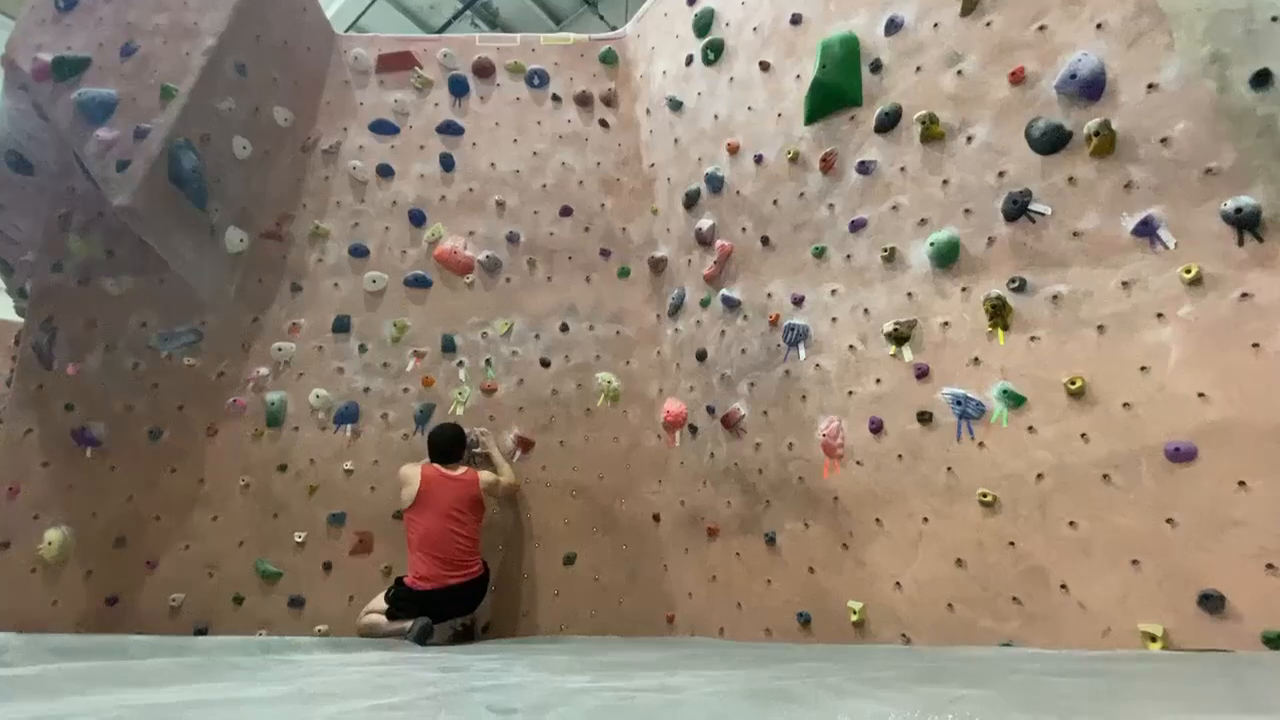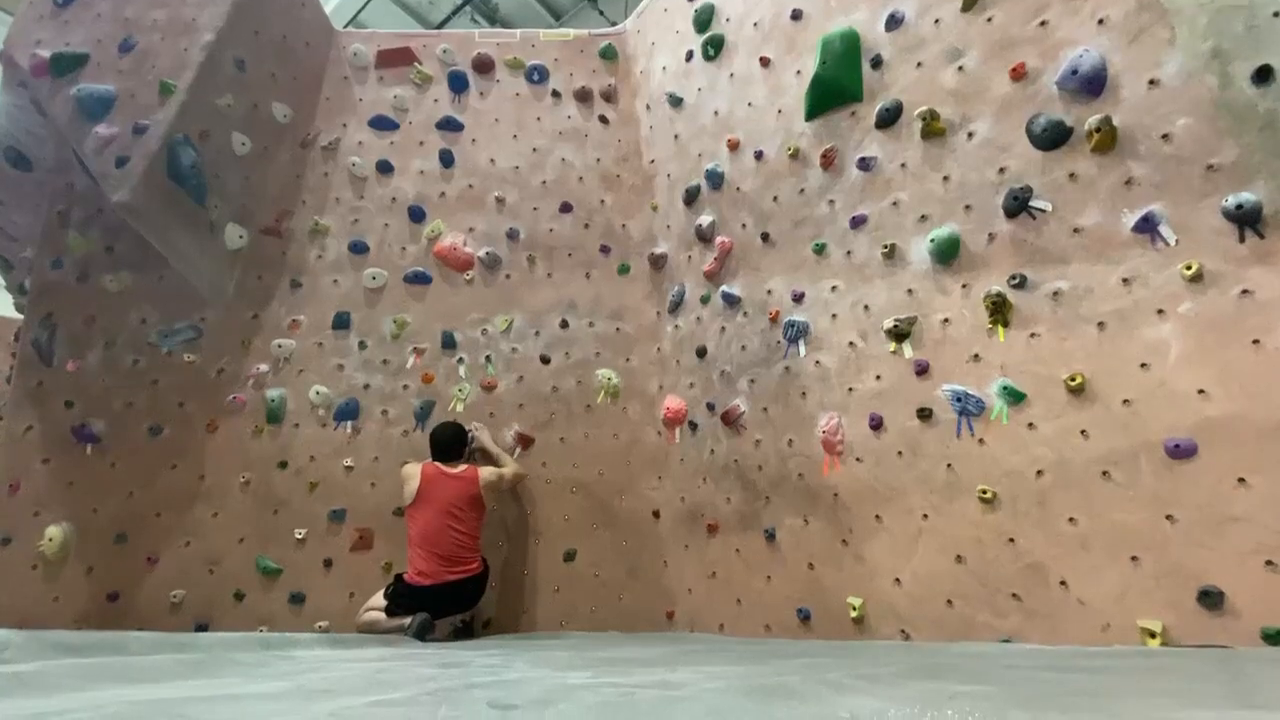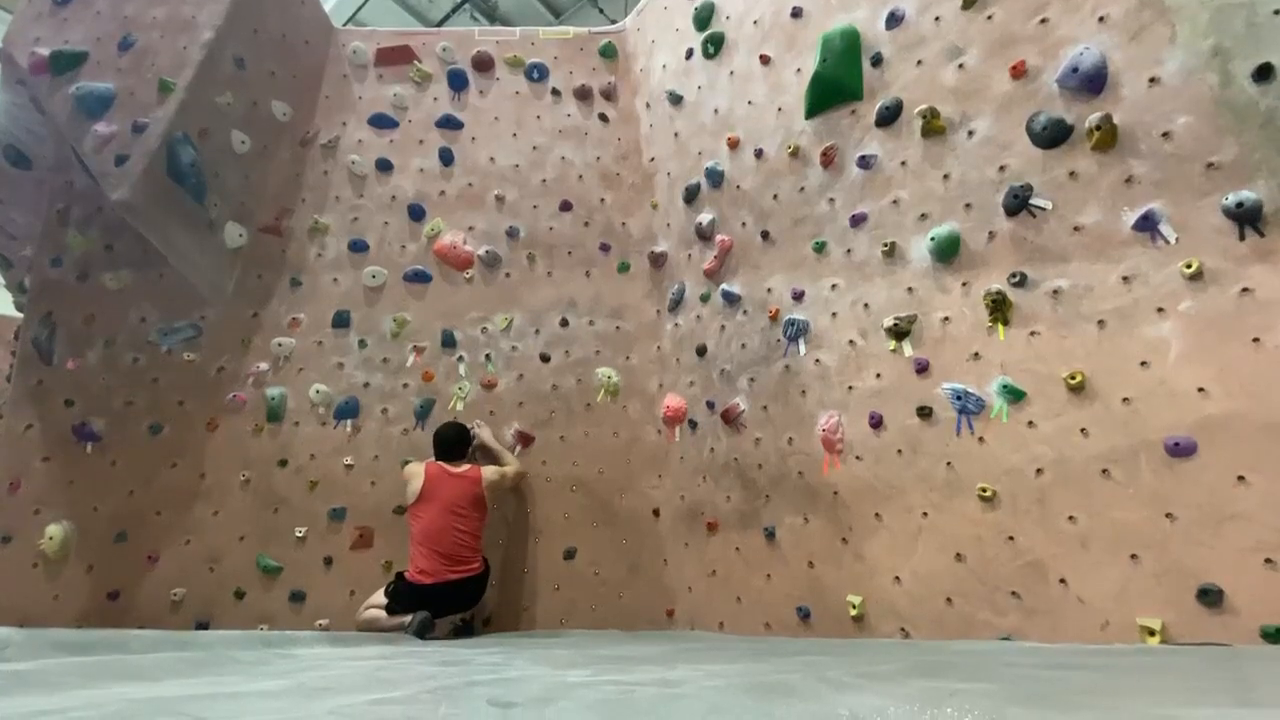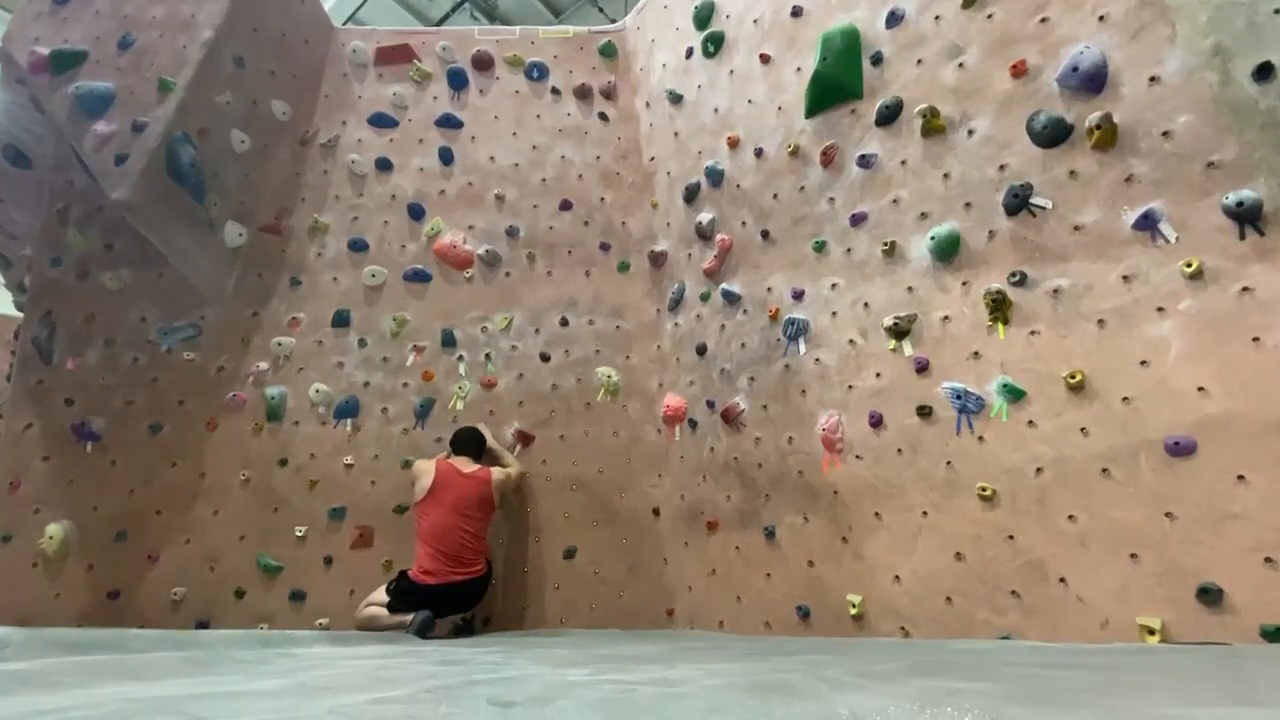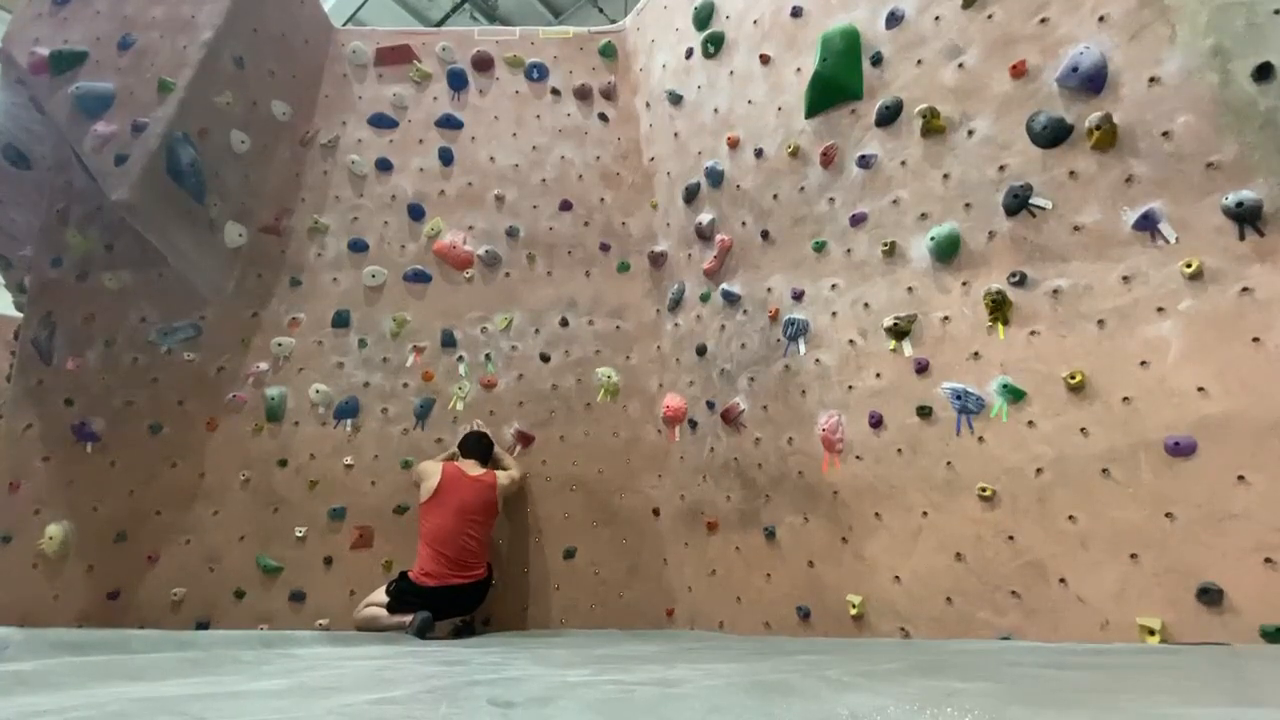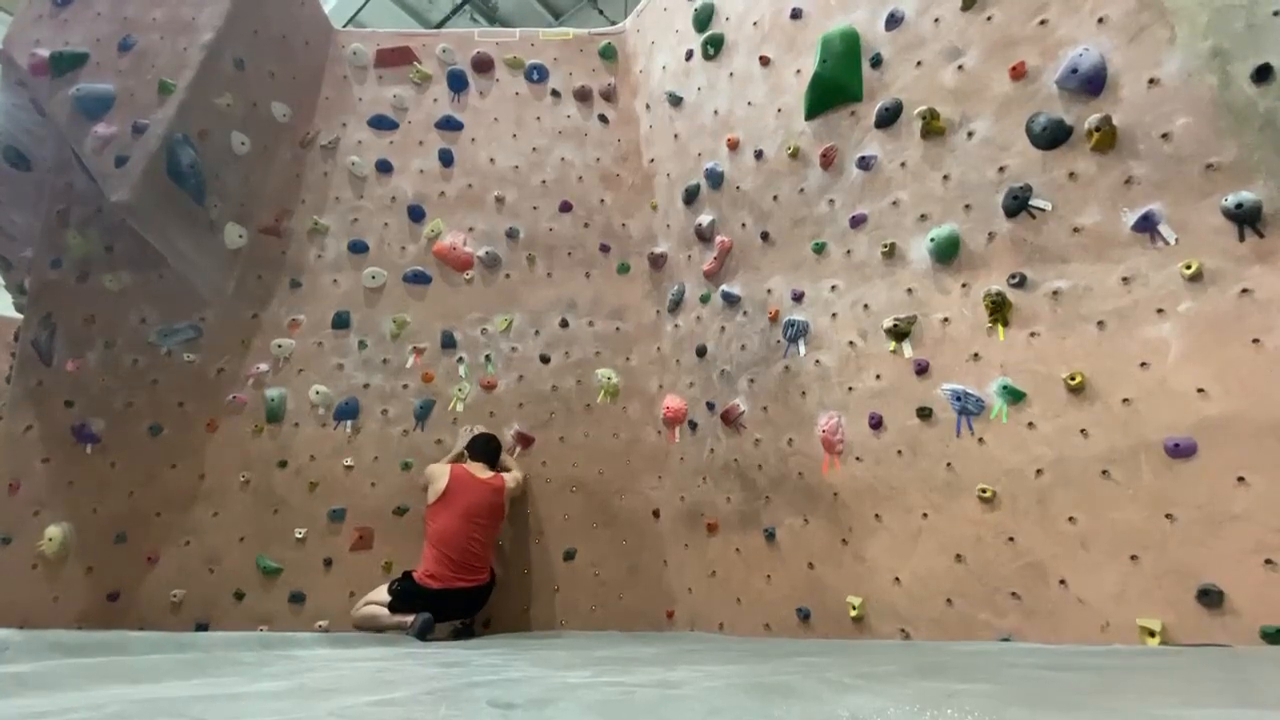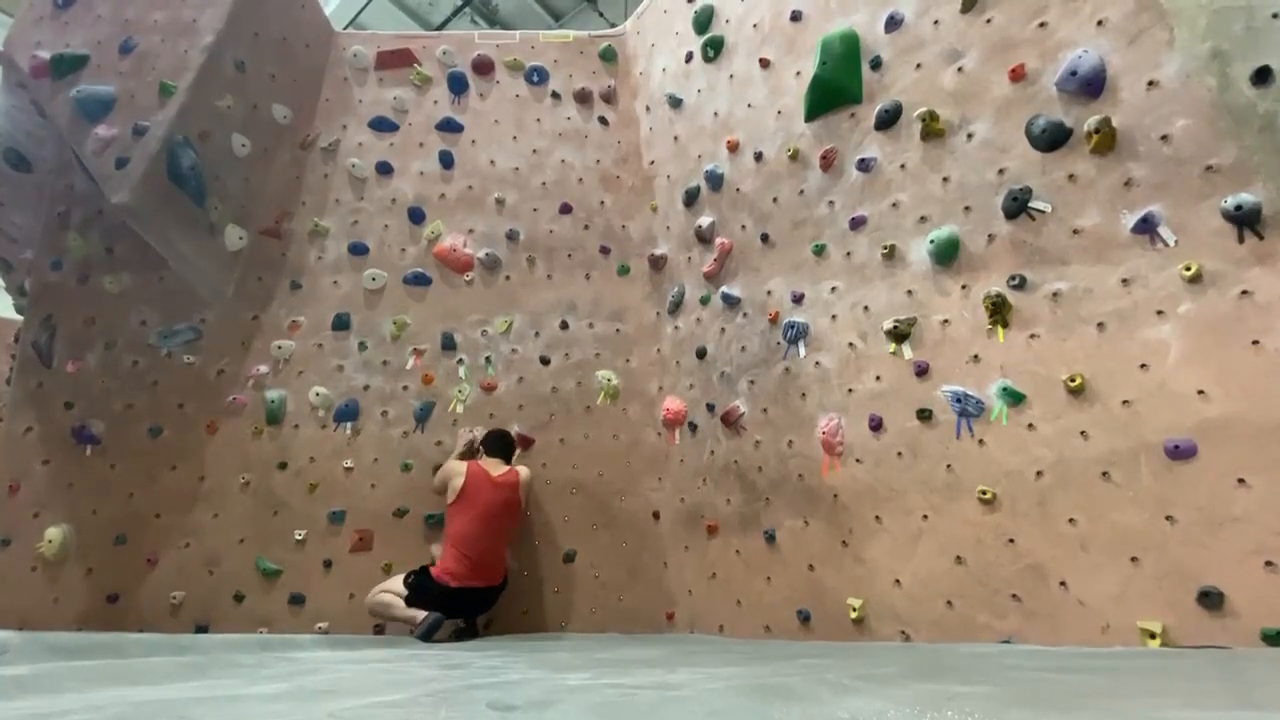
dt=0.5s
person 1, frame 1
left shoulder: (410, 475)
right shoulder: (481, 480)
right elbow: (511, 483)
left wrist: (439, 452)
right wrist: (492, 449)
left hip: (425, 593)
right hip: (472, 590)
left knee: (365, 622)
left ankle: (412, 626)
right ankle: (463, 622)
person 1, frame 2
left shoulder: (411, 473)
right shoulder: (483, 478)
right elbow: (516, 472)
left wrist: (449, 446)
right wrist: (487, 443)
left hip: (424, 589)
right hip: (471, 588)
left knee: (364, 619)
left ankle: (410, 622)
right ankle: (461, 621)
person 1, frame 3
left shoulder: (414, 473)
right shoulder: (485, 477)
right elbow: (516, 469)
left wrist: (450, 447)
right wrist: (489, 441)
left hip: (424, 588)
right hip: (471, 587)
left knee: (364, 617)
left ankle: (411, 620)
person 1, frame 4
left shoulder: (424, 469)
right shoulder: (493, 478)
right elbow: (516, 470)
left wrist: (454, 449)
right wrist: (490, 442)
left hip: (427, 587)
right hip: (473, 588)
left knee: (363, 615)
left ankle: (412, 618)
person 1, frame 5
left shoulder: (431, 472)
right shoulder: (499, 482)
right elbow: (515, 472)
left wrist: (456, 449)
right wrist: (488, 445)
left hip: (428, 589)
right hip: (474, 592)
left knee: (362, 616)
left ankle: (410, 620)
right ankle: (462, 621)
person 1, frame 6
left shoulder: (439, 473)
right shoulder: (506, 485)
left wrist: (458, 449)
right wrist: (490, 446)
left hip: (431, 591)
right hip: (476, 595)
left knee: (360, 613)
left ankle: (411, 620)
right ankle: (464, 622)
person 1, frame 7
left shoulder: (457, 470)
right shoulder: (522, 477)
left elbow: (437, 486)
left wrist: (459, 451)
left hip: (448, 588)
right hip: (489, 593)
left knee: (374, 600)
left ankle: (422, 616)
right ankle: (470, 623)
